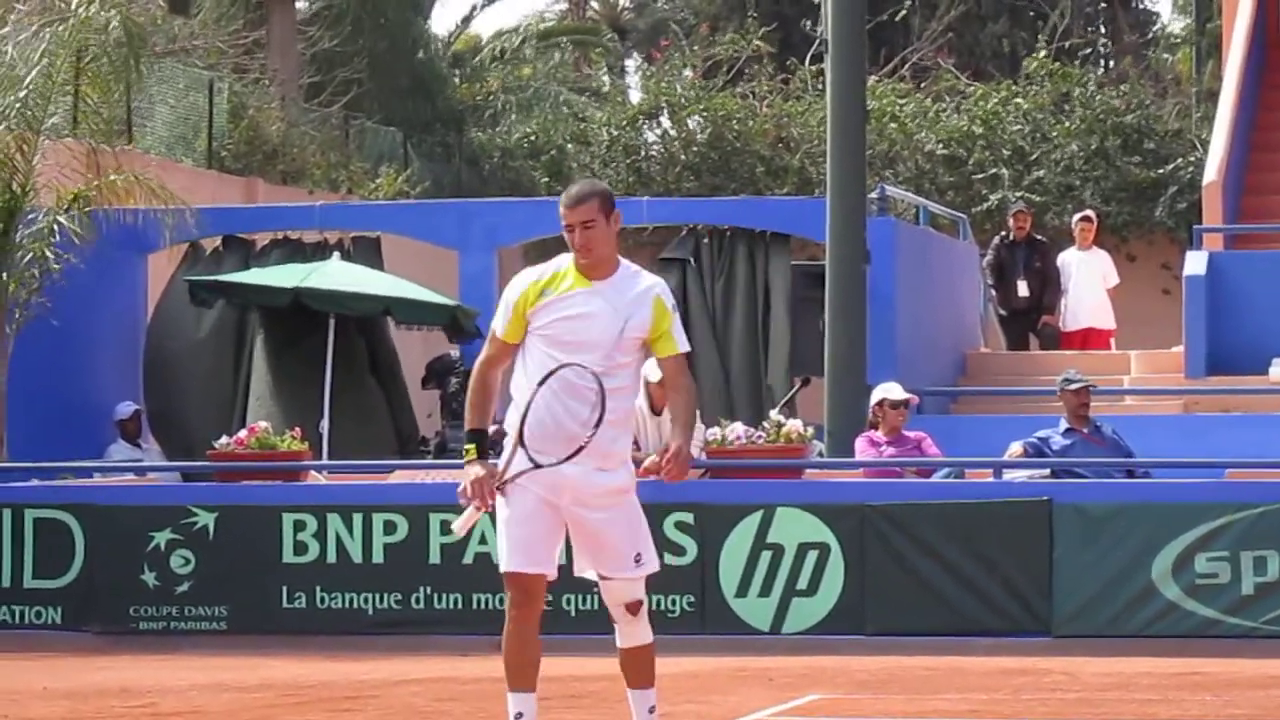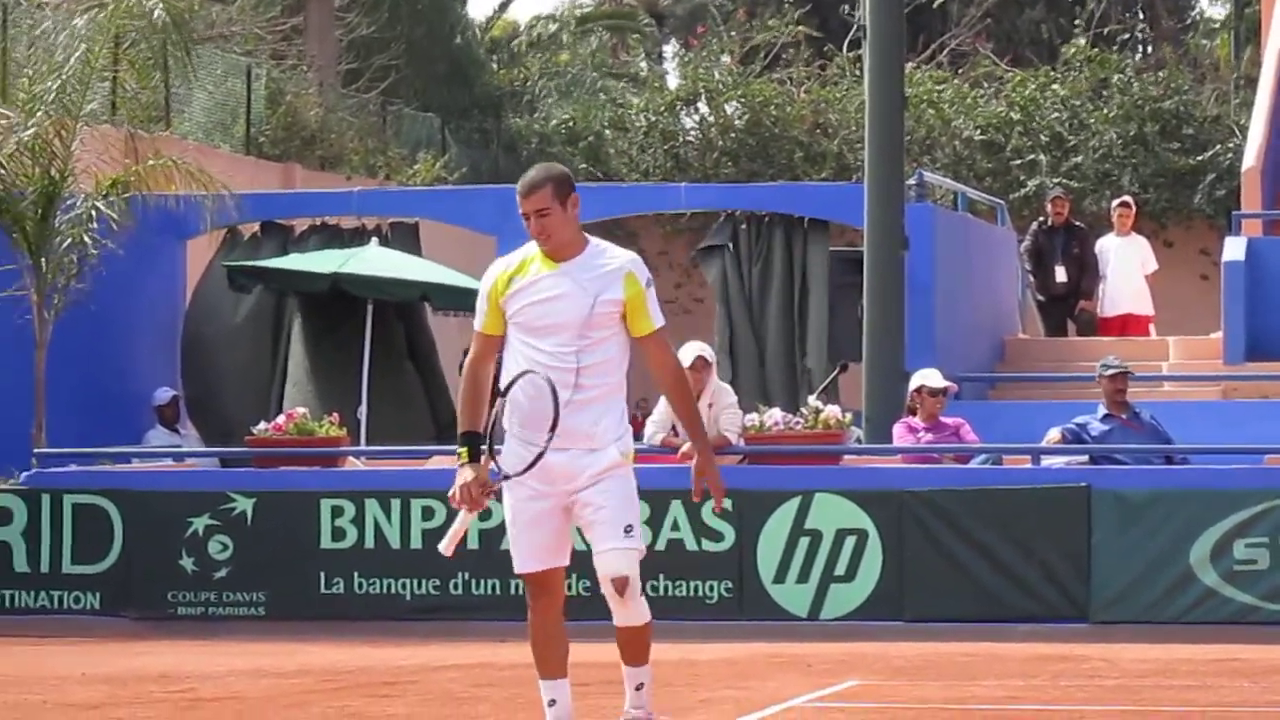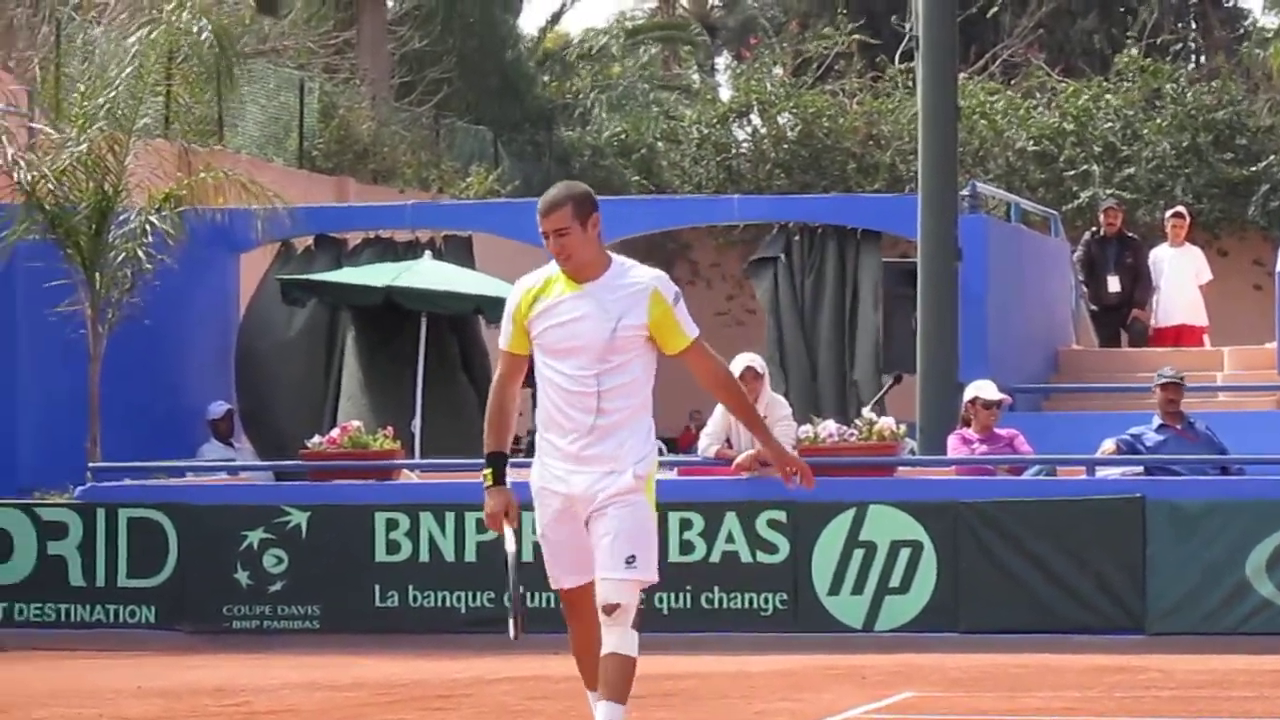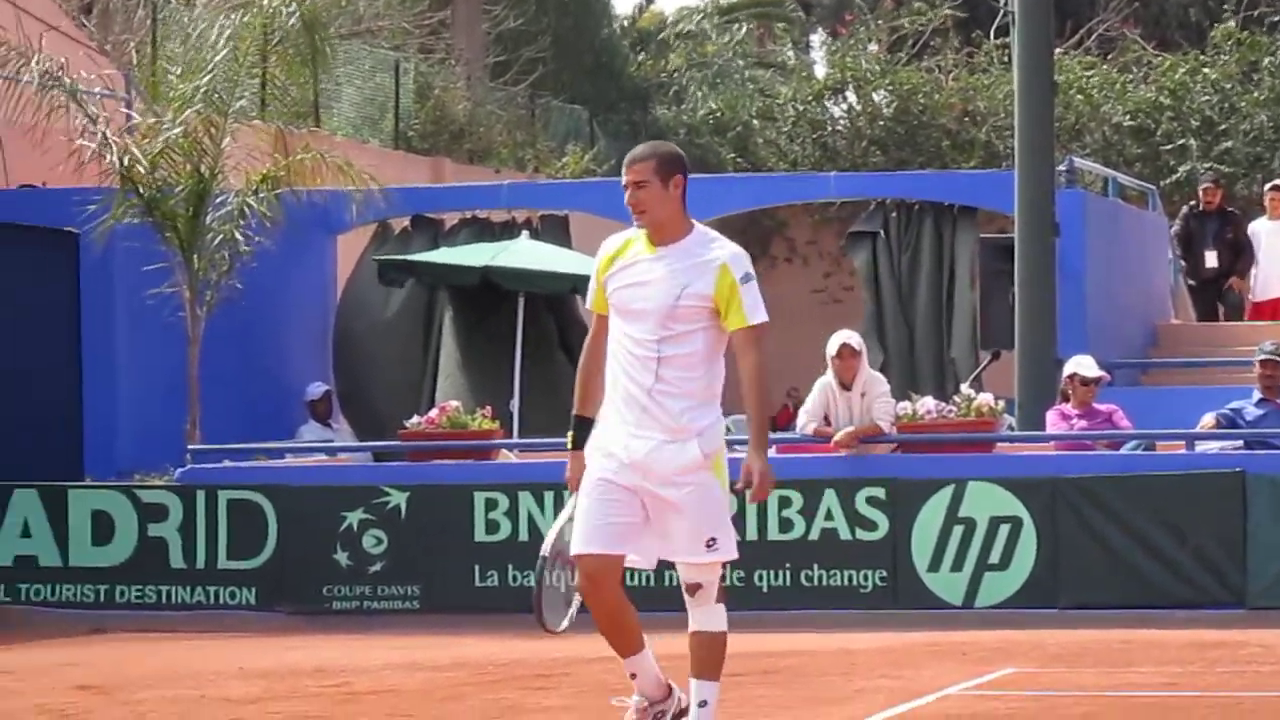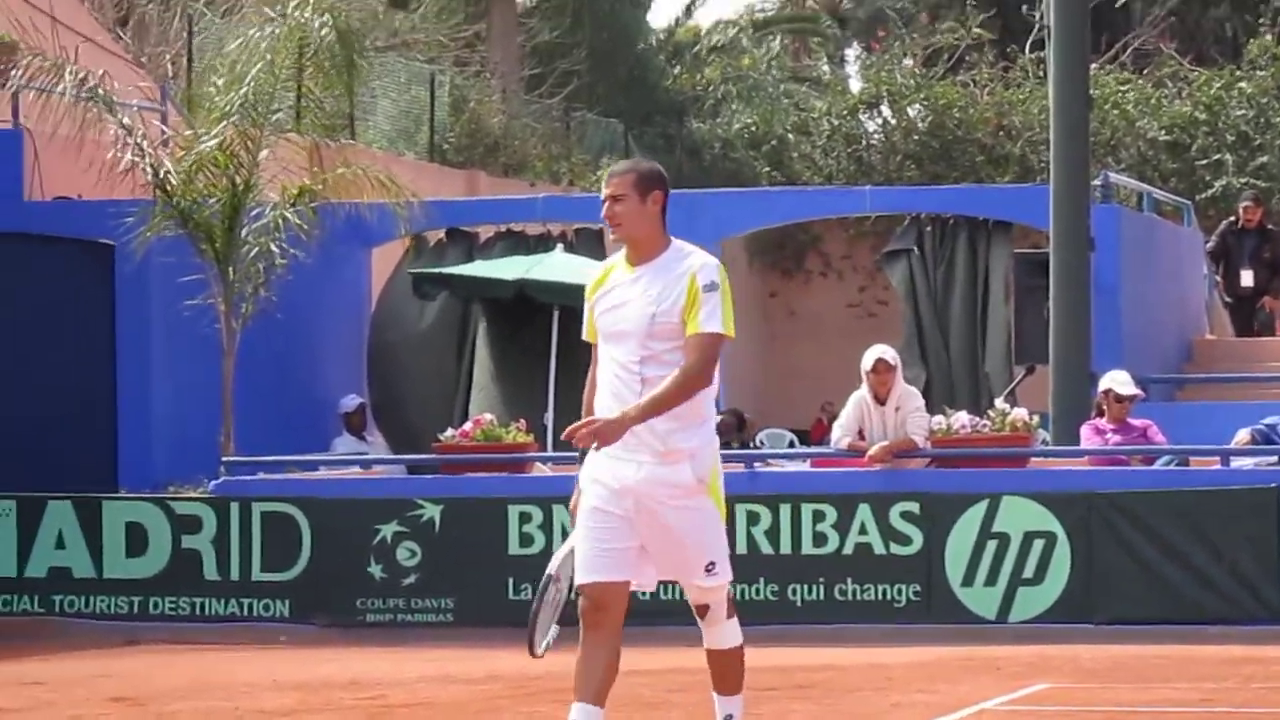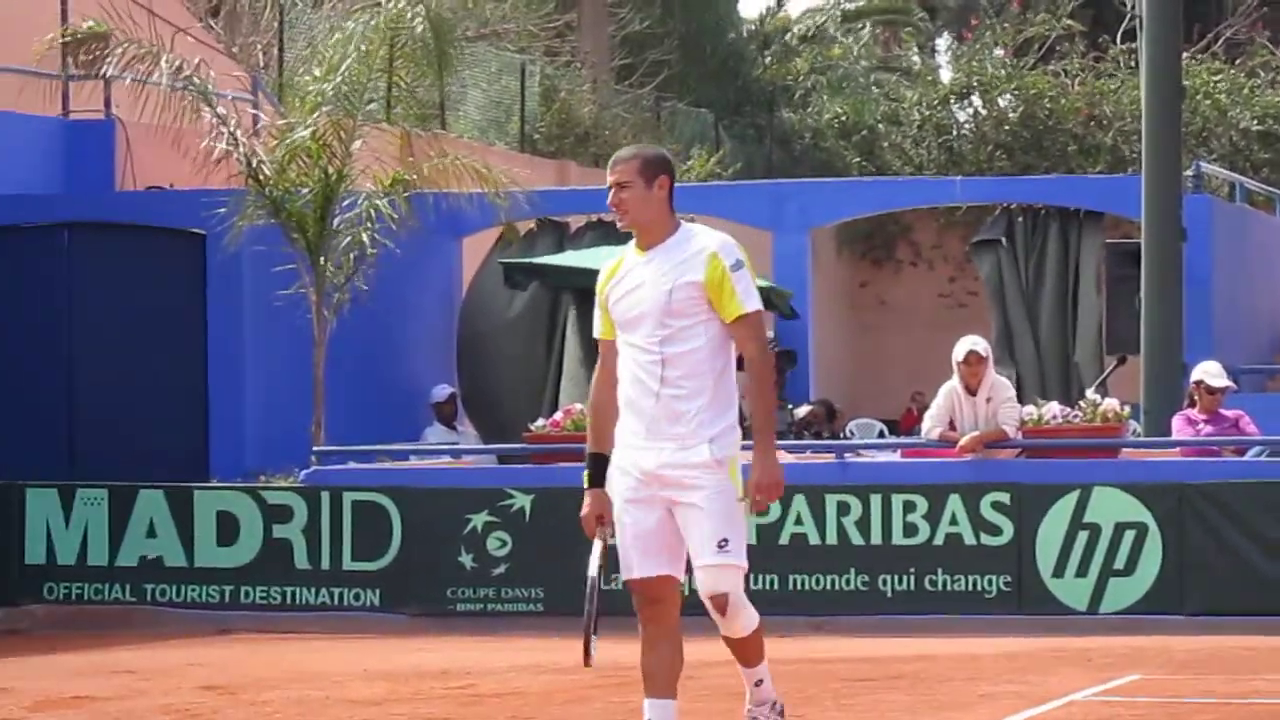
dt=0.3s
person 1, frame 1
left shoulder: (650, 294)
right shoulder: (531, 286)
left elbow: (679, 380)
right elbow: (487, 369)
left wrist: (681, 440)
right wrist: (476, 454)
left hip: (607, 473)
right hip: (529, 468)
left knee: (630, 603)
right knee: (523, 598)
person 1, frame 2
left shoulder: (624, 270)
right shoulder: (504, 275)
left elbow: (664, 364)
right elbow: (478, 366)
left wrist: (703, 450)
right wrist: (470, 456)
left hip: (602, 456)
right hip: (528, 460)
left knee: (621, 582)
right knee: (543, 592)
person 1, frame 3
left shoulder: (649, 288)
right shoulder: (529, 294)
left elbow: (708, 370)
right elbow: (504, 388)
left wrist: (769, 443)
right wrist: (494, 479)
left hip: (623, 477)
right hip: (555, 478)
left knee: (615, 609)
right knee: (577, 609)
person 1, frame 4
left shoulder: (725, 261)
right shoulder: (614, 255)
left elbow: (751, 358)
left wrist: (759, 448)
right wrist: (579, 442)
left hip: (688, 451)
right hip: (615, 448)
left knee: (702, 587)
right knee: (595, 577)
person 1, frame 5
left shoulder: (700, 273)
right shoulder: (602, 280)
left elbow: (700, 369)
left wrist: (625, 420)
right wrist: (581, 474)
left hip: (683, 472)
right hip: (608, 473)
left knee: (711, 606)
right knee: (598, 606)
person 1, frame 6
left shoulder: (715, 254)
right shoulder: (613, 274)
left elbow: (757, 354)
left wrist: (765, 450)
right wrist: (595, 479)
left hip: (703, 457)
right hip: (634, 464)
left knee: (721, 593)
right knee: (653, 601)
